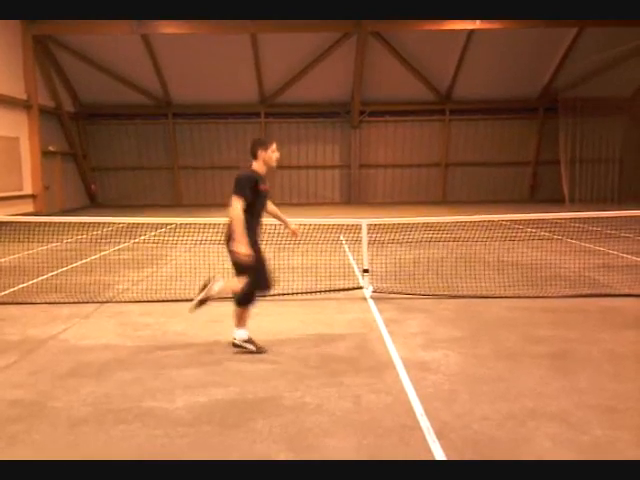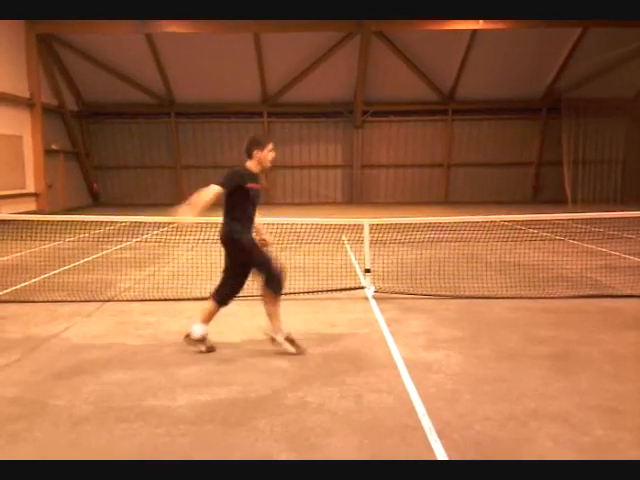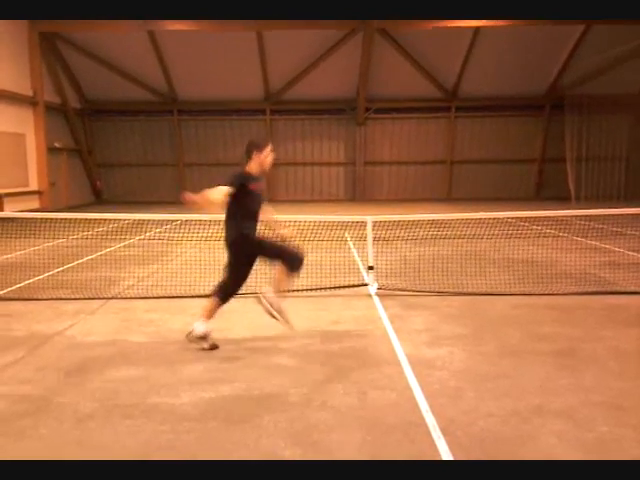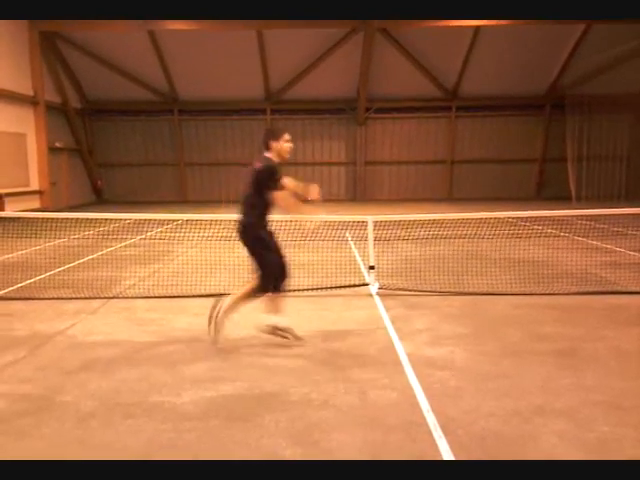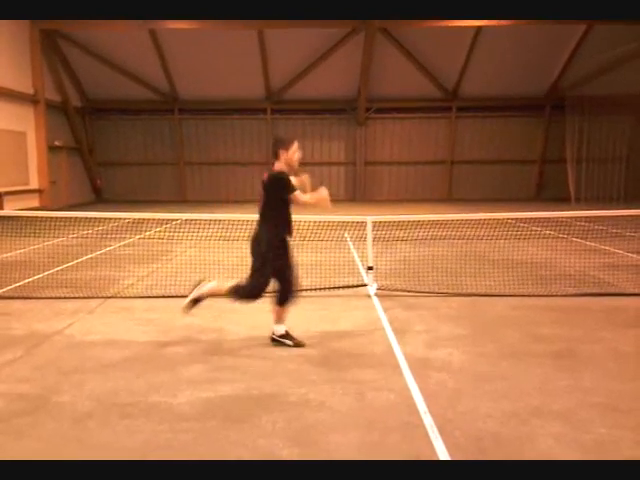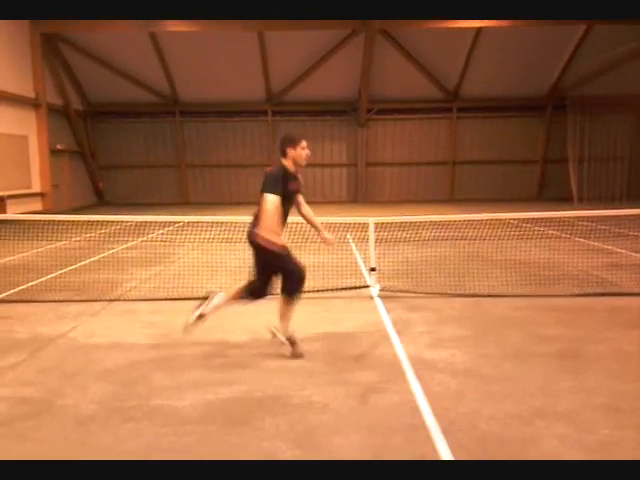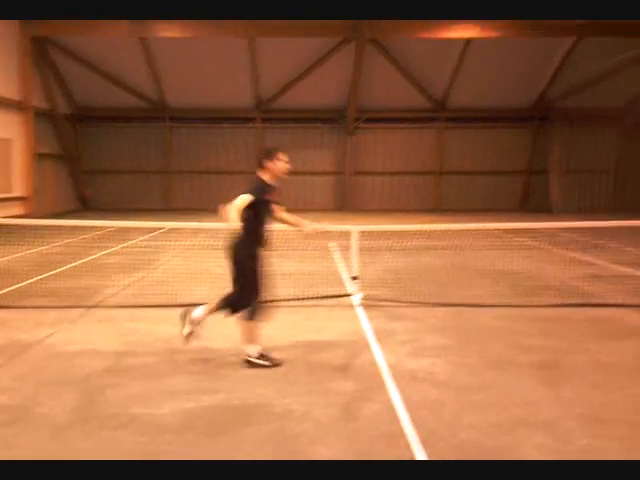
dt=0.2s
person 1, frame 1
left shoulder: (260, 178)
right shoulder: (247, 178)
left elbow: (265, 204)
right elbow: (235, 209)
left wrist: (287, 222)
right wrist: (240, 242)
left hip: (249, 240)
right hip: (240, 240)
left knee: (249, 289)
right knee: (260, 283)
left ankle: (241, 337)
right ankle: (213, 288)
person 1, frame 2
left shoulder: (256, 178)
right shoulder: (238, 175)
right elbow: (212, 191)
left wrist: (260, 232)
right wrist: (190, 209)
left hip: (242, 238)
right hip: (235, 236)
left knee: (230, 286)
right knee: (273, 276)
left ankle: (198, 331)
right ankle: (276, 332)
person 1, frame 3
left shoulder: (257, 180)
right shoulder: (241, 177)
left elbow: (261, 210)
right elbow: (220, 193)
left wrist: (278, 227)
right wrist: (201, 199)
left hip: (245, 238)
right hip: (241, 238)
left knee: (229, 286)
right knee: (294, 258)
left ankle: (199, 330)
right ankle: (272, 298)
person 1, frame 4
left shoulder: (270, 165)
right shoulder: (268, 167)
left elbow: (284, 182)
right elbow: (280, 200)
left wrist: (307, 190)
right wrist: (305, 211)
left hip: (256, 227)
right hip: (252, 227)
left knee: (278, 272)
right knee: (270, 277)
left ankle: (275, 322)
right ankle: (225, 306)
person 1, frame 5
left shoulder: (281, 175)
right shoulder: (278, 177)
right elbow: (302, 199)
left wrist: (302, 181)
right wrist: (320, 195)
left hip: (278, 242)
right hip: (267, 243)
left knee: (287, 285)
right knee: (253, 290)
left ankle: (279, 332)
right ankle: (206, 289)
person 1, frame 6
left shoulder: (293, 176)
right shoulder: (276, 175)
left elbow: (301, 205)
right elbow: (271, 204)
left wrist: (321, 230)
right wrist: (271, 232)
left hip: (270, 237)
right hip: (264, 236)
left knee: (260, 287)
right knee: (295, 274)
left ankle: (214, 303)
right ankle: (282, 331)
person 1, frame 7
left shoulder: (269, 188)
right shoulder: (257, 187)
left elbow: (277, 213)
right elbow: (238, 203)
left wrist: (302, 223)
right wrist: (232, 215)
left hip: (250, 248)
right hip: (245, 249)
left knee: (242, 295)
right knee: (252, 299)
left ankle: (197, 315)
right ankle: (253, 353)
